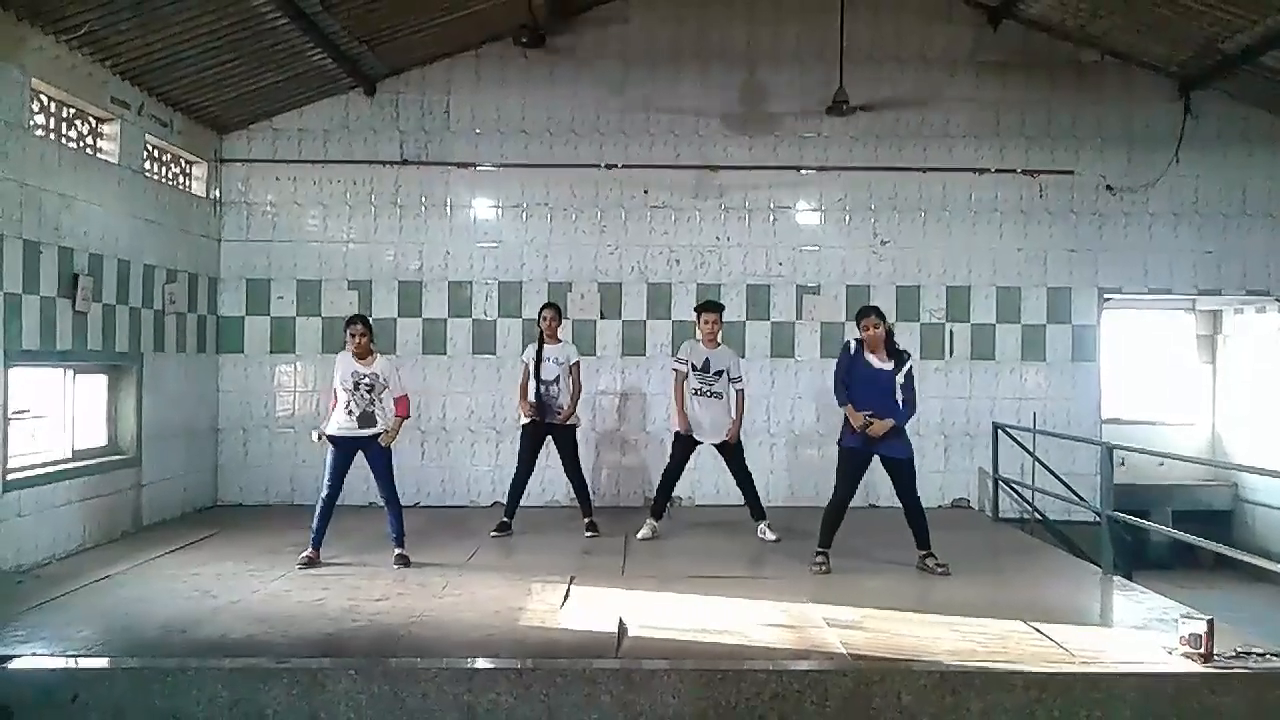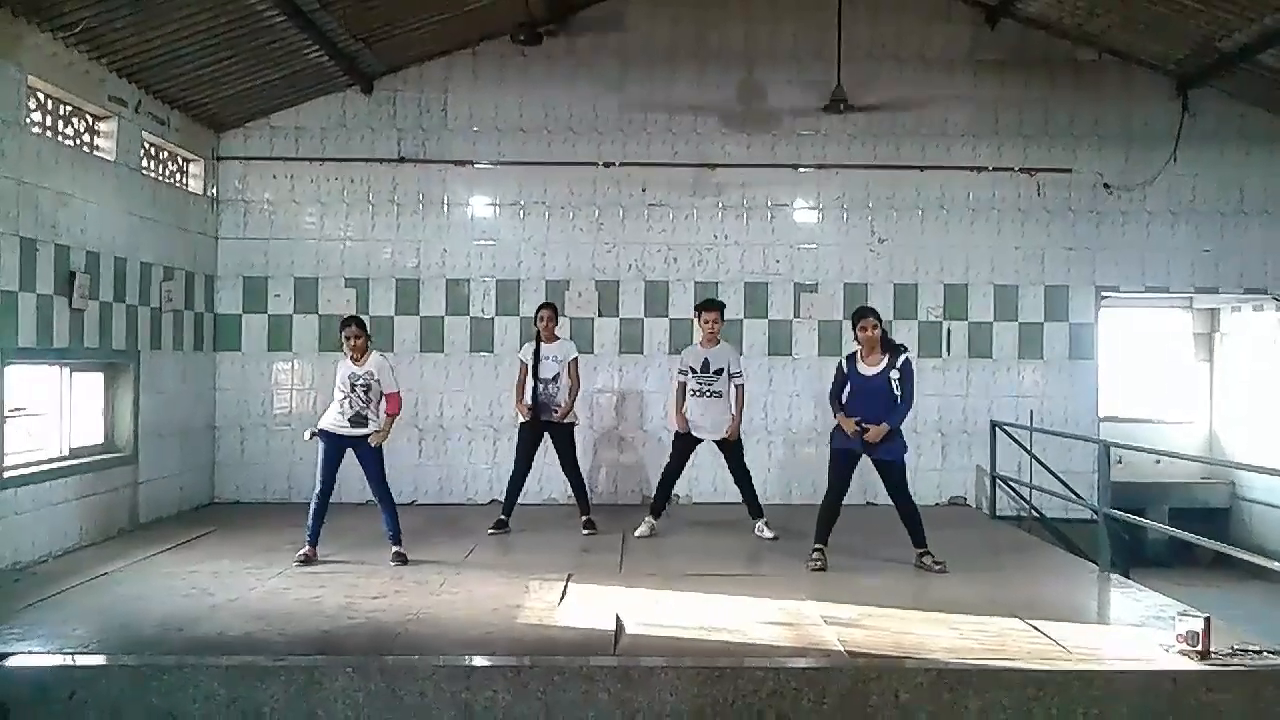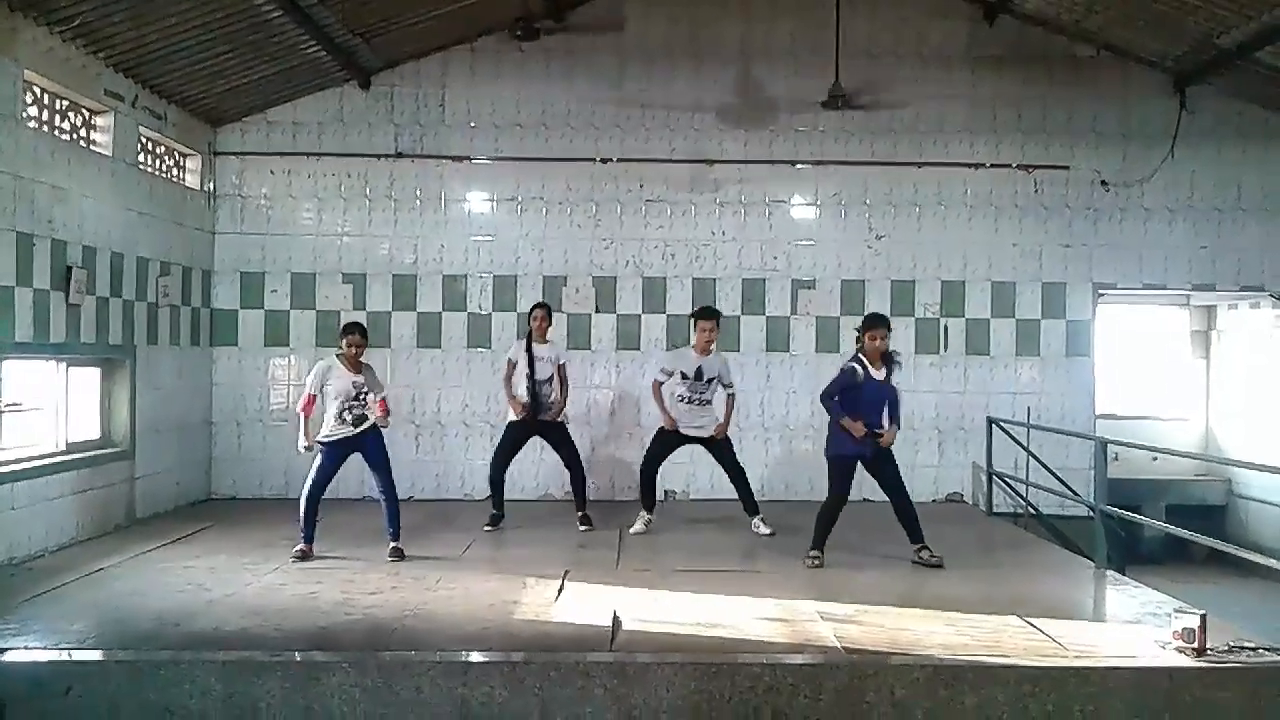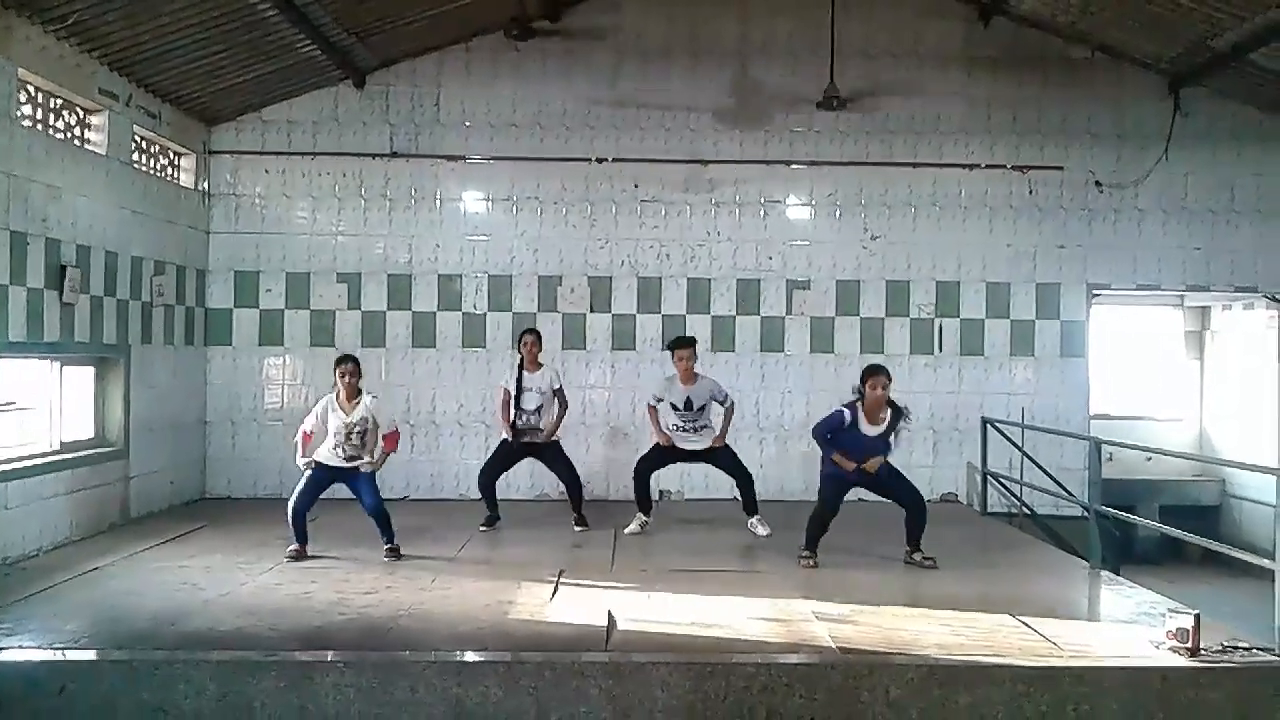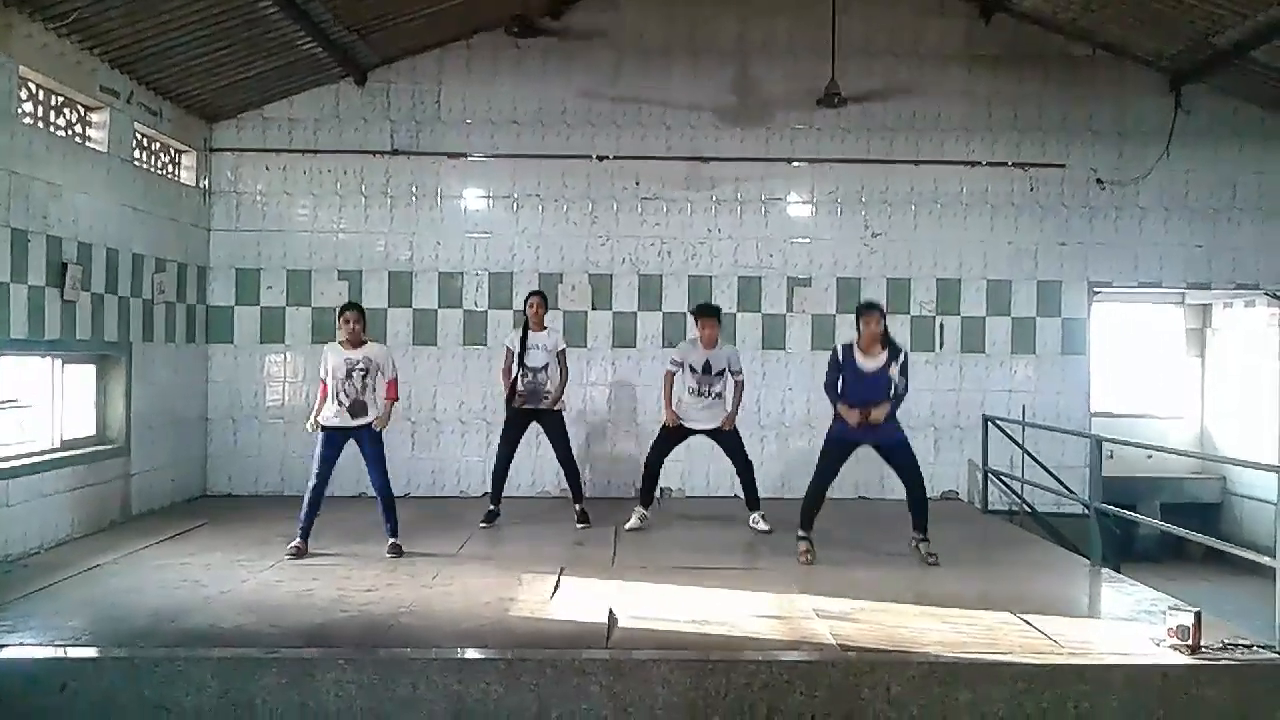
dt=0.3s
person 1, frame 1
left shoulder: (902, 361)
right shoulder: (852, 350)
left elbow: (910, 405)
right elbow: (839, 381)
left wrist: (888, 423)
right wrist: (850, 412)
left hip: (893, 437)
right hip: (857, 435)
left knee: (910, 497)
right knee: (842, 495)
left ankle: (925, 554)
right ankle: (822, 552)
person 1, frame 2
left shoulder: (899, 358)
right shoulder: (848, 362)
left elbow: (907, 399)
right elbow: (835, 396)
left wrist: (885, 427)
right wrist: (841, 419)
left hip: (885, 437)
right hip: (848, 436)
left knee: (901, 495)
right knee: (835, 493)
left ankle: (922, 552)
right ankle: (818, 549)
person 1, frame 3
left shoulder: (888, 364)
right shoulder: (855, 368)
right elbow: (827, 397)
left wrist: (894, 428)
right wrist: (849, 424)
left hip: (876, 440)
right hip: (844, 440)
left knee: (899, 493)
right knee: (838, 496)
left ankle: (920, 547)
right ankle: (816, 548)
person 1, frame 4
left shoulder: (895, 415)
right shoulder: (847, 414)
right elbow: (818, 432)
left wrist: (879, 459)
right wrist: (838, 459)
left hip: (874, 469)
right hip: (839, 469)
left knee: (916, 503)
right knee: (826, 509)
left ankle: (913, 550)
right ankle: (809, 549)
person 1, frame 5
left shoulder: (896, 355)
right shoulder: (843, 354)
left elbow: (901, 390)
right elbow: (830, 386)
left wrist: (886, 407)
right wrist: (844, 410)
left hip: (885, 428)
right hip: (846, 428)
left knee: (915, 479)
right knee: (821, 478)
left ankle: (920, 538)
right ankle: (804, 535)
person 2, frame 1
left shoulder: (385, 364)
right shoulder: (342, 358)
left elbow: (402, 402)
right elbow: (336, 397)
left wrist: (393, 431)
right wrist: (325, 427)
left hip: (375, 436)
right hip: (341, 435)
left knee: (388, 492)
right knee: (329, 492)
left ankle: (399, 548)
right ankle: (314, 549)
person 2, frame 2
left shoulder: (380, 362)
right shoulder: (341, 365)
left elbow: (393, 398)
left wrist: (384, 430)
right wrist: (318, 427)
left hip: (365, 435)
right hip: (333, 432)
left knee: (381, 490)
right knee: (322, 489)
left ankle: (396, 545)
right ankle: (310, 547)
person 2, frame 3
left shoulder: (368, 371)
right shoulder: (326, 366)
left elbow: (380, 397)
right elbow: (307, 400)
left wrist: (381, 416)
right wrist: (304, 434)
left hip: (368, 433)
right hip: (334, 438)
left knee: (386, 486)
right knee: (311, 491)
left ankle: (394, 541)
right ankle: (306, 543)
person 2, frame 4
left shoulder: (371, 404)
right shoulder: (326, 404)
left elbow: (392, 435)
right elbow: (306, 432)
left wrist: (377, 463)
right wrist: (302, 457)
left hip: (359, 467)
right hip: (326, 463)
left knee: (375, 507)
right knee: (296, 505)
left ankle: (390, 543)
right ankle: (300, 545)
person 2, frame 5
left shoulder: (378, 351)
right shoulder: (329, 351)
left elbow: (391, 385)
right elbow: (324, 386)
left wrist: (385, 415)
right wrist: (314, 415)
left hip: (366, 426)
right hip: (332, 425)
left knee: (380, 481)
right knee: (317, 480)
left ankle: (392, 537)
right ankle: (301, 538)
person 3, frame 1
left shoulder: (730, 356)
right shoulder: (688, 348)
left elbow: (739, 391)
right elbow: (679, 381)
left wrist: (737, 425)
right wrist: (680, 414)
left hip: (723, 428)
right hip: (690, 425)
left knee: (742, 474)
right knee: (671, 472)
left ankle: (761, 523)
right ankle: (653, 521)
person 3, frame 2
left shoulder: (729, 353)
right shoulder: (688, 353)
left elbow: (739, 387)
right elbow: (680, 387)
left wrist: (737, 421)
right wrist: (679, 415)
left hip: (723, 426)
right hip: (691, 424)
left knee: (740, 472)
right knee: (672, 470)
left ankle: (759, 521)
right ankle: (652, 519)
person 3, frame 3
left shoulder: (720, 362)
right shoulder: (677, 356)
left elbow: (730, 393)
right elbow: (657, 384)
left wrist: (726, 423)
right wrist: (665, 414)
left hip: (709, 426)
right hip: (677, 424)
left knee: (734, 469)
right knee: (649, 464)
left ankle: (755, 517)
right ankle: (646, 514)
person 3, frame 4
left shoulder: (710, 385)
right shoulder: (667, 385)
left elbow: (729, 404)
right elbow: (651, 405)
left wrist: (723, 433)
right wrist: (659, 432)
left hip: (708, 443)
right hip: (675, 443)
left knee: (743, 475)
right knee: (641, 469)
left ankle: (754, 518)
right ankle: (643, 516)
person 3, frame 5
left shoulder: (729, 352)
right shoulder: (685, 348)
left elbow: (739, 381)
right elbow: (669, 374)
left wrist: (733, 414)
right wrist: (668, 409)
left hip: (717, 419)
right hip: (683, 417)
left knee: (743, 462)
right knee: (654, 457)
left ankle: (755, 513)
right ankle: (643, 509)
person 4, frame 1
left shoulder: (569, 349)
right shoulder: (531, 349)
left elbow: (577, 384)
right elbow: (525, 381)
left wrist: (571, 409)
right wrist: (523, 402)
left hip: (562, 418)
right hip: (534, 417)
left knee: (573, 469)
right knee: (523, 469)
left ankle: (588, 519)
right ankle: (507, 520)
person 4, frame 2
left shoulder: (567, 346)
right shoulder: (529, 348)
left elbow: (575, 381)
right elbow: (521, 380)
left wrist: (569, 406)
right wrist: (519, 404)
left hip: (560, 416)
right hip: (532, 415)
left knee: (571, 467)
right knee: (520, 467)
left ankle: (586, 516)
right ankle: (504, 517)
person 4, frame 3
left shoulder: (555, 350)
right shoulder: (519, 346)
left elbow: (563, 381)
right elbow: (507, 377)
left wrist: (561, 403)
right wrist: (512, 401)
left hip: (550, 417)
right hip: (522, 416)
left knee: (574, 463)
right knee: (498, 463)
left ankle: (581, 512)
right ankle: (497, 512)
person 4, frame 4
left shoulder: (550, 374)
right shoulder: (513, 374)
left elbow: (563, 403)
right elbow: (505, 402)
left wrist: (554, 428)
right wrist: (506, 426)
left hip: (544, 440)
right hip: (515, 439)
left knee: (571, 478)
right knee: (485, 476)
left ankle: (577, 514)
right ankle: (493, 513)
person 4, frame 5
left shoulder: (555, 336)
right shoulder: (516, 336)
left elbow: (563, 369)
right elbow: (507, 368)
left wrist: (558, 393)
right wrist: (508, 392)
left hip: (548, 406)
right hip: (520, 405)
left knee: (565, 455)
right knee: (504, 455)
left ankle: (579, 506)
right ankle: (494, 507)
